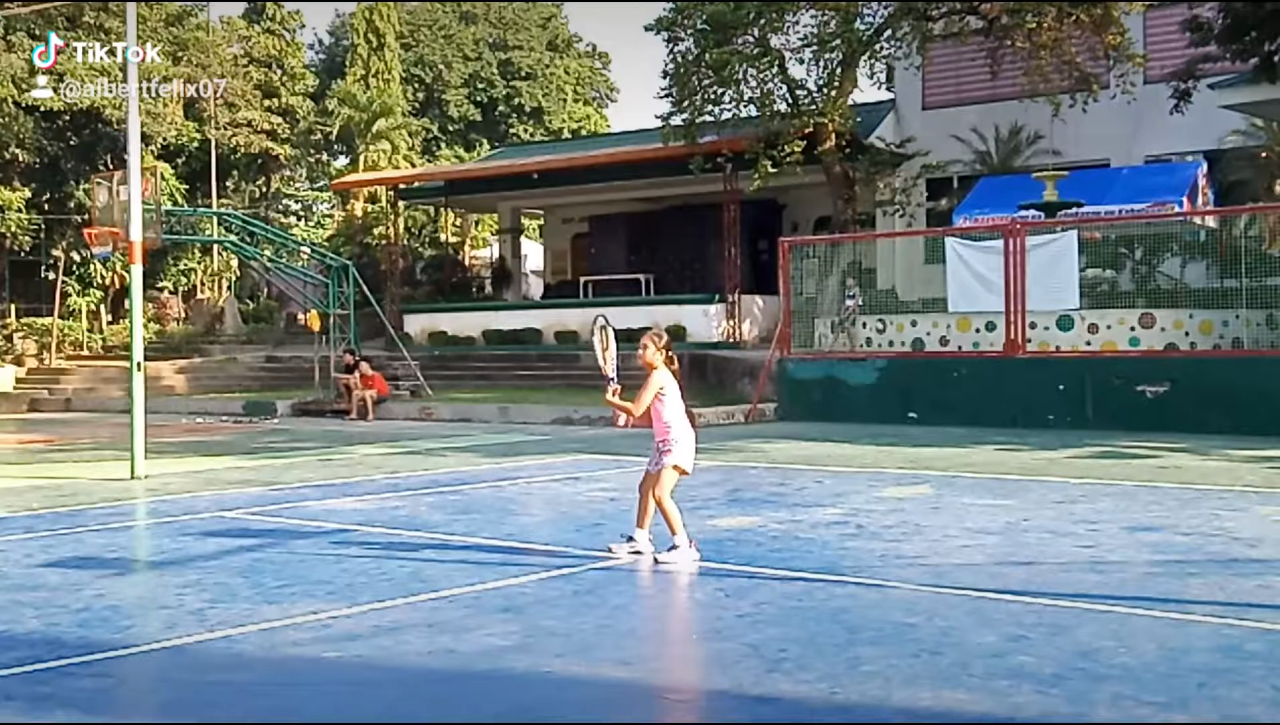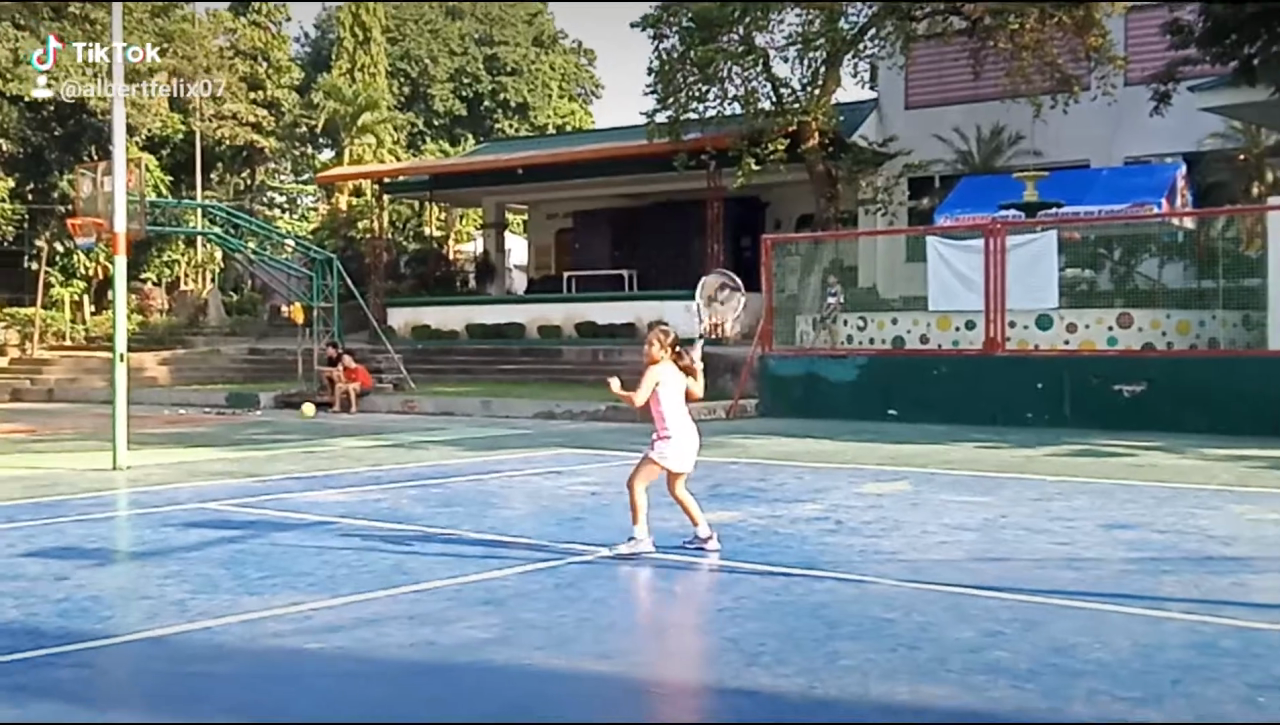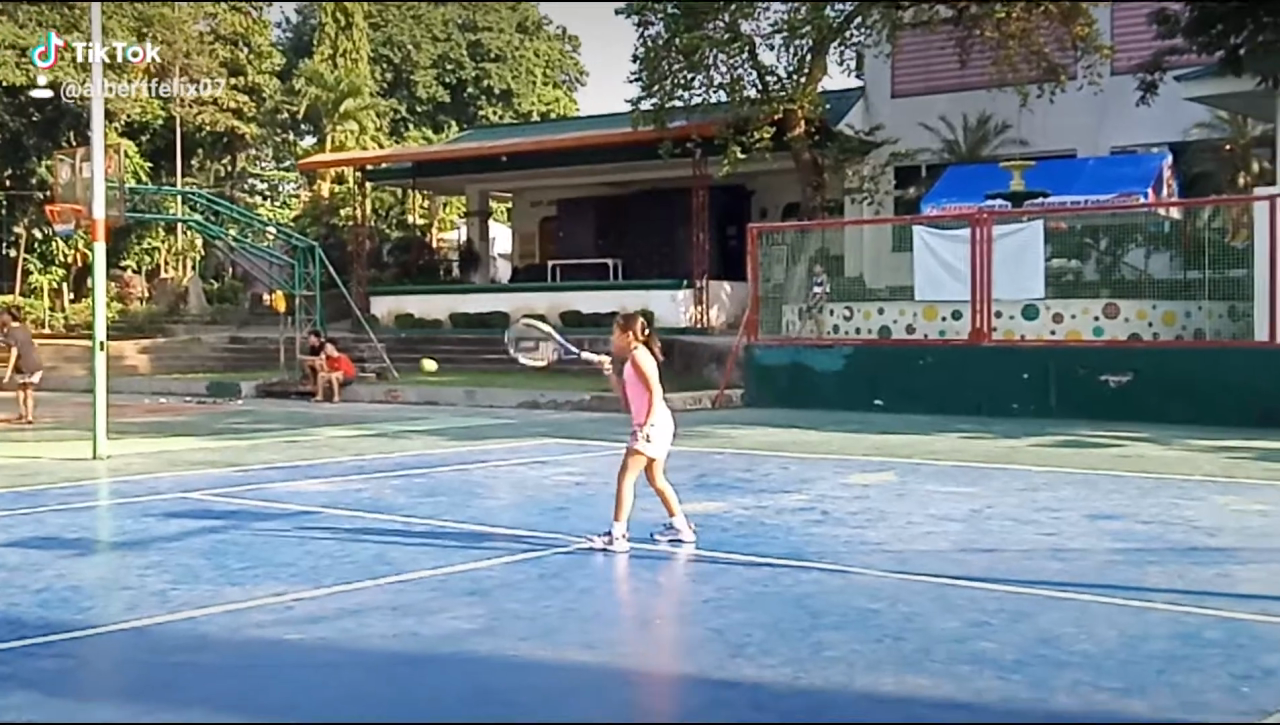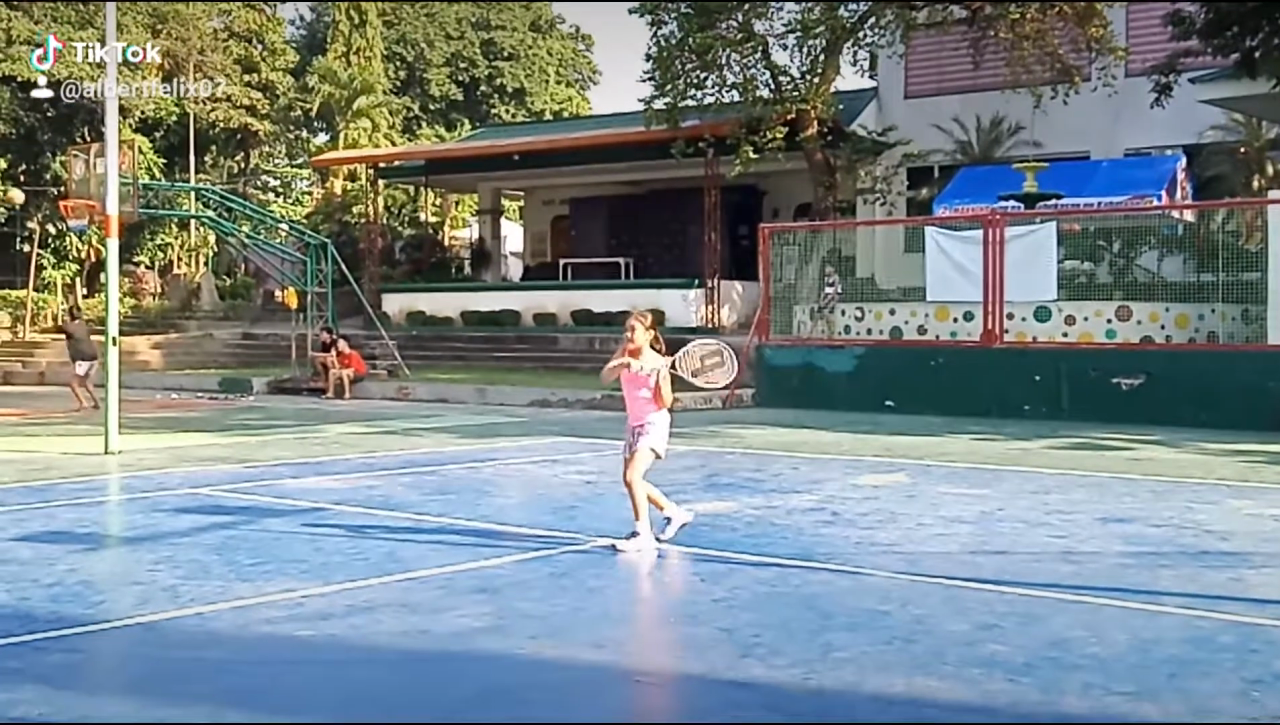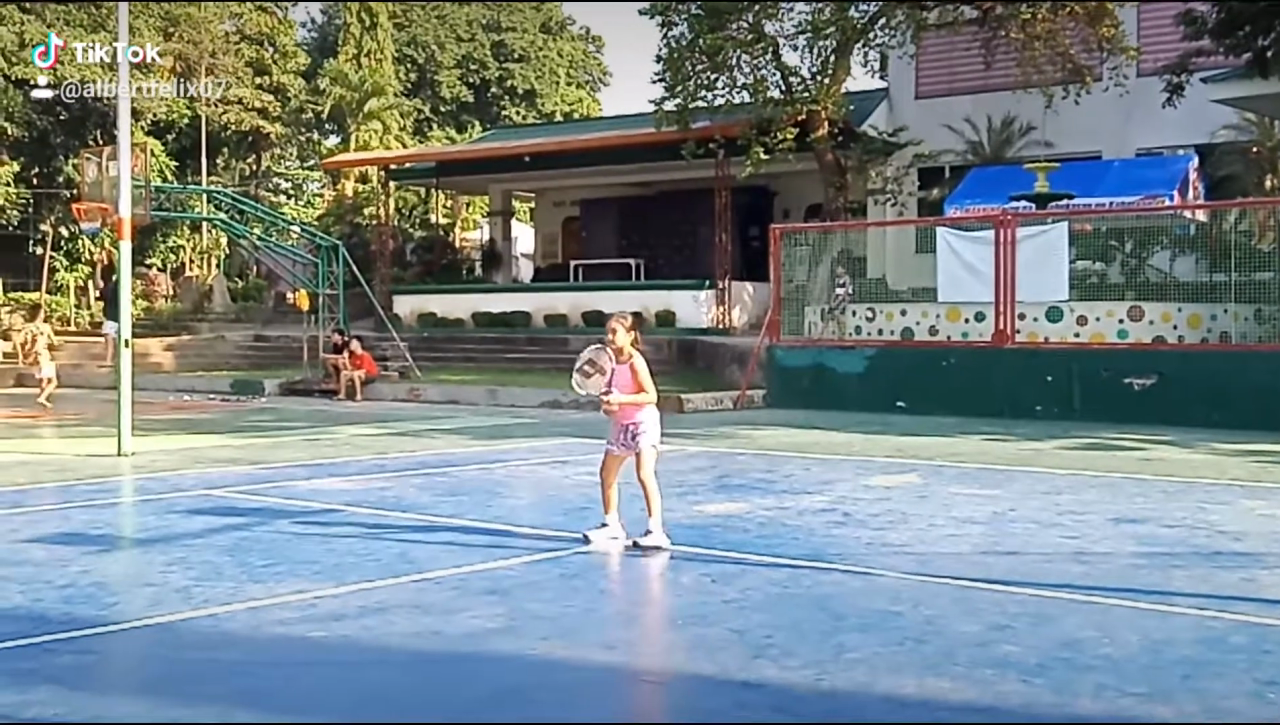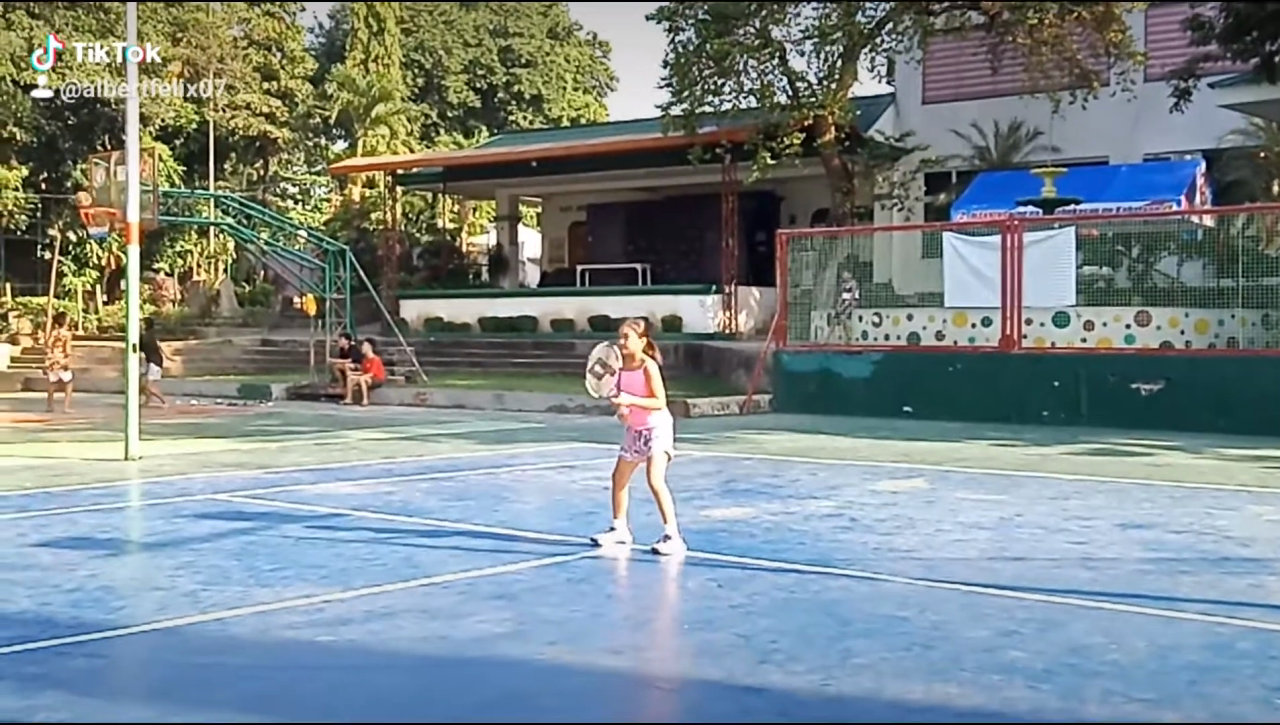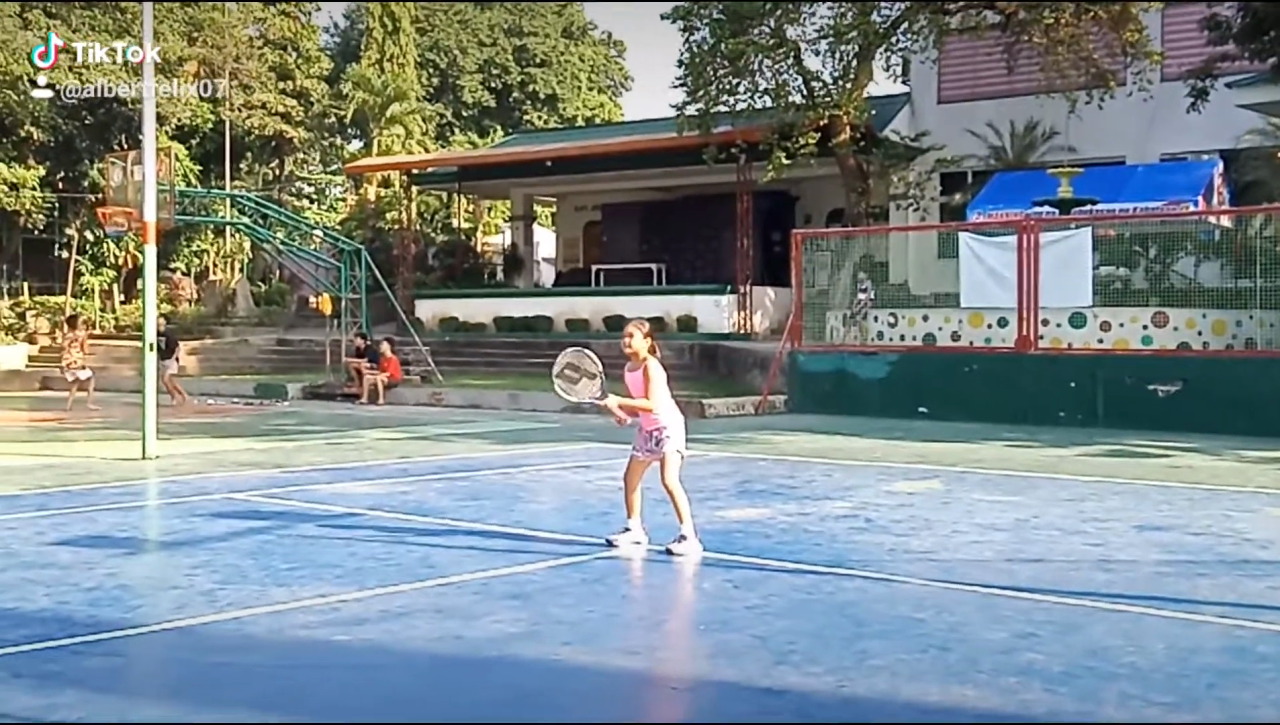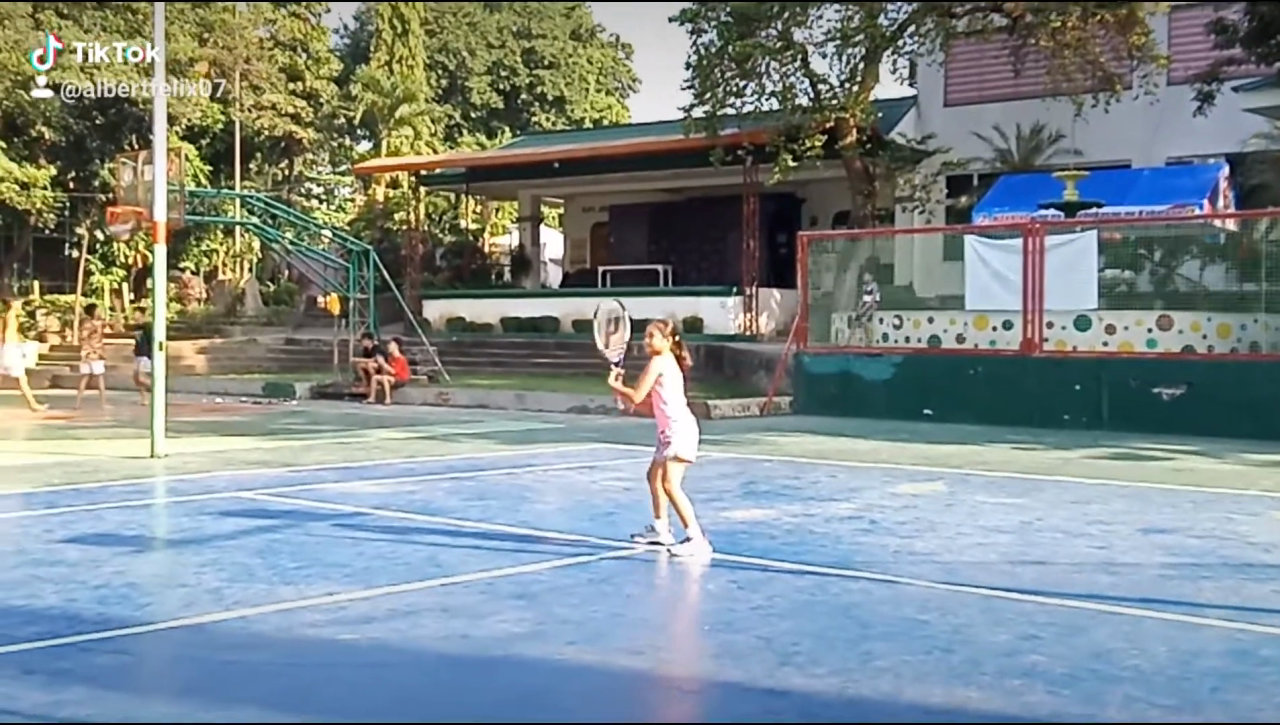
dt=0.5s
person 1, frame 1
left shoulder: (658, 377)
right shoulder: (657, 377)
left elbow: (636, 410)
right elbow: (650, 418)
left wrist: (611, 401)
right wrist: (628, 419)
left hip: (677, 442)
right hip: (665, 442)
left knee: (660, 493)
right knee: (646, 489)
left ankle: (684, 547)
right ankle: (638, 538)
person 1, frame 2
left shoulder: (654, 371)
right shoulder: (678, 371)
left elbow: (637, 400)
right elbow: (697, 393)
left wrist: (617, 390)
right wrist: (697, 366)
left hip: (671, 437)
right hip: (687, 435)
left knee: (636, 484)
right knee: (677, 489)
left ankle: (640, 538)
right ankle: (706, 535)
person 1, frame 3
left shoulder: (640, 356)
right shoulder: (630, 359)
left elbow: (655, 392)
right elbow: (623, 394)
left wrist: (647, 424)
right wrist: (610, 373)
left hip: (654, 425)
right hip: (649, 426)
left knee: (625, 477)
right knee: (656, 478)
left ankle: (617, 535)
right ankle: (681, 527)
person 1, frame 4
left shoulder: (659, 362)
right shoulder: (623, 356)
left elbow: (665, 403)
right elbow: (605, 377)
left wrist: (661, 378)
right wrist: (625, 364)
left hip: (653, 425)
right hip: (635, 425)
left knee: (631, 477)
right knee: (634, 480)
left ankle: (643, 534)
right ankle: (675, 514)
person 1, frame 5
left shoulder: (635, 362)
left elbow: (651, 396)
right elbow: (607, 392)
left wrist: (621, 399)
right wrist: (607, 406)
left hip: (644, 423)
right hip: (622, 424)
left knee: (645, 475)
right knee: (607, 473)
left ankle: (656, 529)
right ankle: (612, 524)
person 1, frame 6
left shoulder: (649, 367)
right shoulder: (620, 366)
left elbow: (660, 402)
left wrist: (631, 400)
right wrist: (621, 410)
left hip: (657, 428)
right hip: (635, 429)
left knee: (655, 481)
right knee: (619, 478)
left ankle: (673, 536)
right ankle: (620, 529)
person 1, frame 7
left shoulder: (651, 366)
right shoulder: (629, 368)
left elbow: (651, 404)
left wrist: (618, 401)
right wrist: (623, 412)
left hip: (668, 427)
right hip: (647, 430)
left knee: (670, 480)
right knee: (631, 478)
left ankle: (689, 536)
right ankle: (635, 529)
person 1, frame 8
left shoulder: (658, 362)
right shoulder: (669, 364)
left elbow: (637, 395)
right elbow: (650, 404)
left wrist: (615, 386)
right wrist: (628, 398)
left hip: (678, 430)
right hip: (669, 431)
left knee: (670, 485)
right knee: (654, 477)
left ankle: (697, 539)
right ankle: (661, 528)
